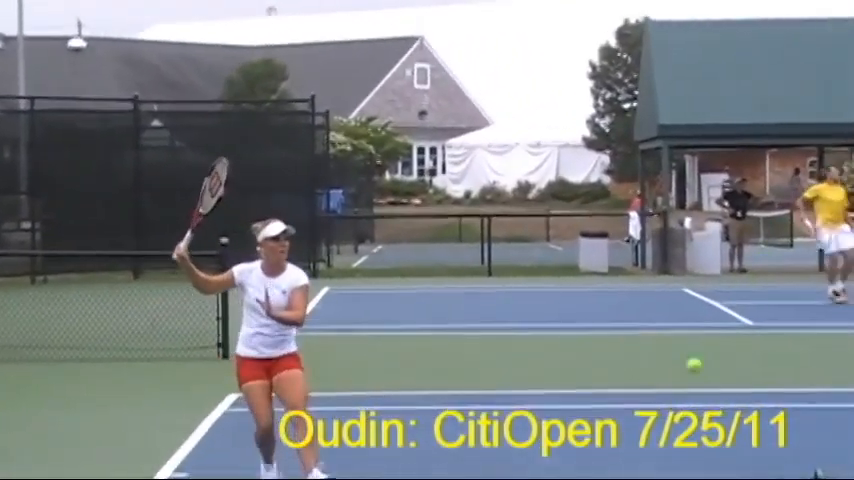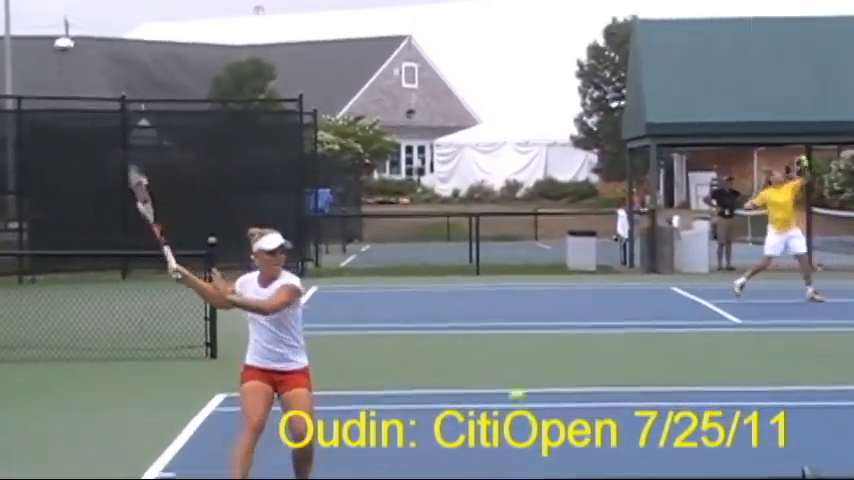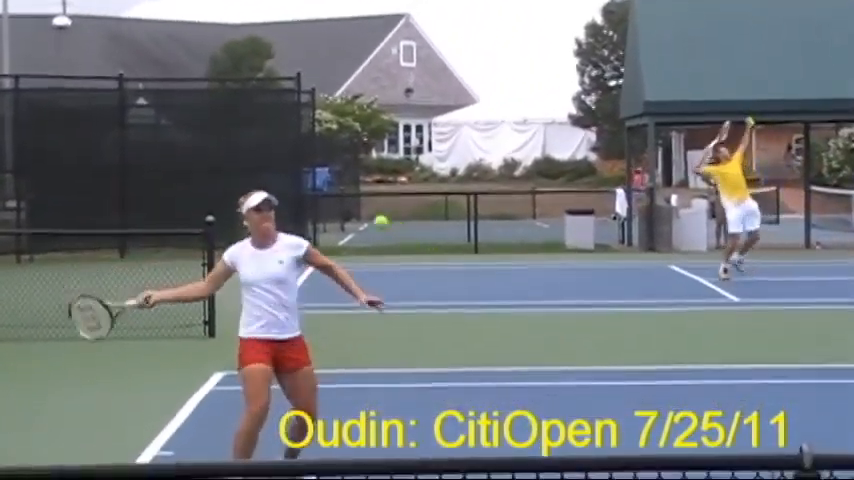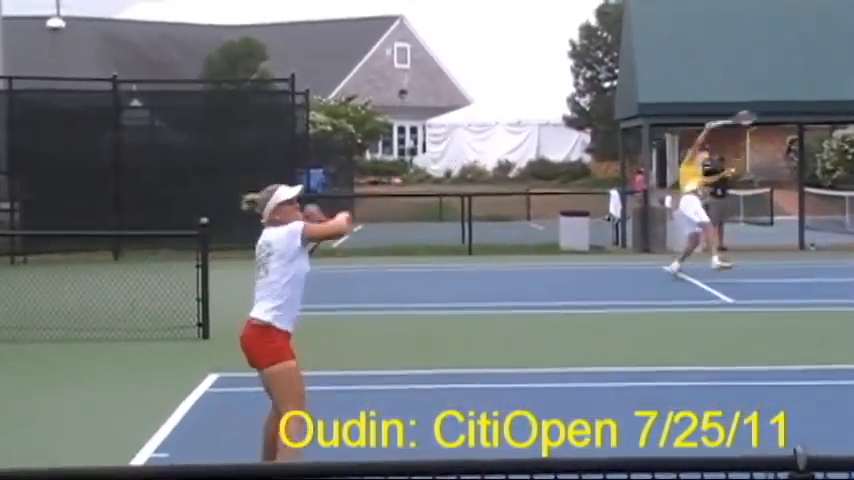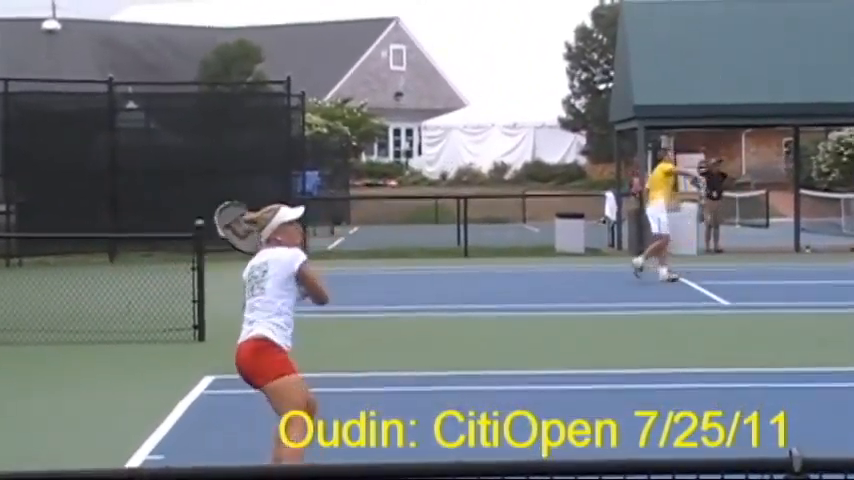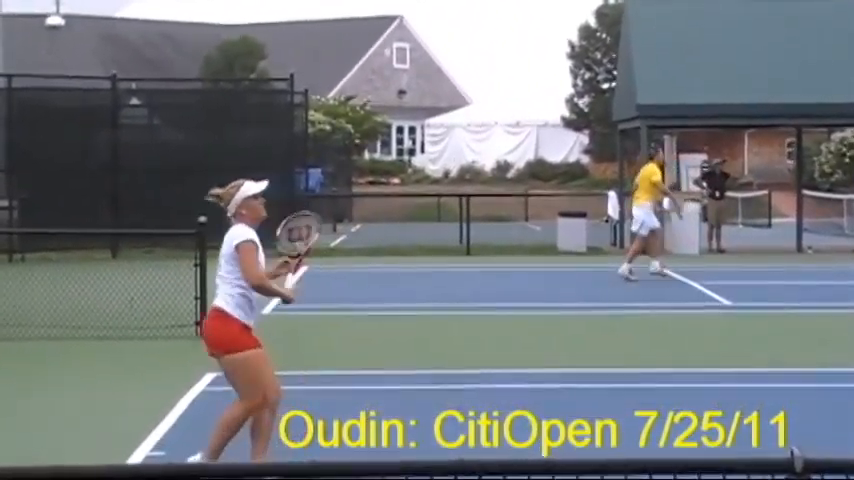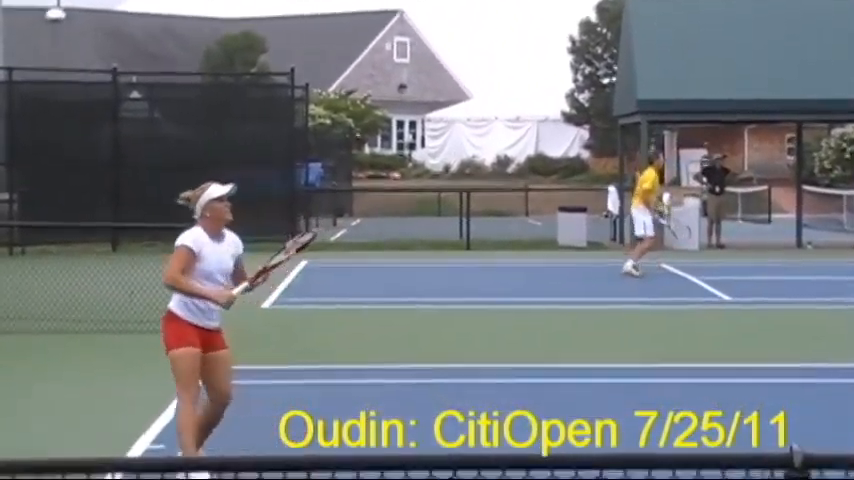
dt=0.3s
person 1, frame 1
left shoulder: (297, 277)
right shoulder: (245, 272)
left elbow: (299, 317)
right elbow: (207, 286)
left wrist: (274, 314)
right wrist: (186, 264)
left hip: (285, 357)
right hip: (250, 358)
left knee: (299, 411)
right knee: (265, 424)
person 1, frame 2
left shoulder: (290, 284)
right shoulder: (246, 281)
left elbow: (268, 307)
right elbow: (221, 299)
left wrist: (231, 294)
right wrist: (187, 277)
left hip: (293, 370)
right hip: (256, 369)
left knee: (301, 433)
right knee: (253, 426)
person 1, frame 3
left shoulder: (294, 245)
right shoulder: (237, 252)
left elbow: (332, 268)
right elbow: (205, 288)
left wrist: (360, 294)
right wrist: (160, 296)
left hip: (291, 341)
right hip: (254, 342)
left knee: (308, 414)
right knee: (256, 410)
person 1, frame 4
left shoulder: (271, 239)
right shoulder: (292, 232)
right elbow: (338, 229)
right wrist: (343, 216)
left hip: (259, 333)
right hip: (269, 336)
left knee: (283, 407)
right knee: (294, 416)
person 1, frame 5
left shoulder: (255, 265)
right shoulder: (292, 256)
right elbow: (321, 297)
right wrist: (303, 286)
left hip: (248, 352)
right hip: (266, 352)
left knee: (307, 407)
right knee: (301, 425)
person 1, frame 6
left shoulder: (242, 235)
right shoulder: (245, 235)
right elbow: (257, 281)
left wrist: (278, 270)
right wrist: (284, 292)
left hip: (239, 327)
right hip: (225, 326)
left knee: (271, 396)
right knee: (253, 400)
right ankle: (205, 463)
person 1, frame 7
left shoulder: (232, 241)
right shoulder: (192, 239)
left elbow: (239, 280)
right elbow: (171, 279)
left wrist: (256, 279)
right wrist: (213, 295)
left hip: (211, 327)
right hip: (182, 323)
left knee: (222, 396)
right knee: (190, 395)
left ankle: (191, 452)
person 2, frame 1
left shoulder: (842, 191)
right shoulder: (818, 188)
right elbow: (800, 201)
right wrist: (805, 217)
left hip: (841, 227)
right hip: (825, 229)
right knee: (833, 259)
left ankle: (840, 286)
right ankle: (832, 289)
person 2, frame 2
left shoulder: (790, 188)
right shoulder: (766, 193)
left elbow: (804, 181)
right elbow: (751, 204)
right wrist: (748, 204)
left hip: (791, 231)
right hip: (775, 233)
left knee: (804, 261)
right knee: (766, 262)
left ankle: (811, 291)
right ankle: (743, 280)
person 2, frame 3
left shoulder: (735, 161)
right shoulder: (715, 169)
left elbow: (744, 144)
right elbow: (697, 170)
left wrist: (749, 127)
left hip: (747, 203)
right hip: (733, 206)
left knee: (754, 237)
right knee: (734, 241)
left ankle: (738, 257)
right ankle: (725, 266)
person 2, frame 4
left shoulder: (696, 174)
right shoulder: (688, 163)
left elbow: (708, 181)
right elbow: (697, 143)
left wrist: (723, 174)
right wrist: (707, 129)
left hip: (691, 201)
right hip: (690, 201)
left knee: (694, 240)
right knee: (708, 228)
left ankle: (676, 265)
right ankle: (716, 260)
person 2, frame 5
left shoulder: (656, 172)
right shoulder: (665, 167)
left elbow: (647, 189)
right elbow: (680, 170)
right wrist: (694, 175)
left hip: (656, 208)
right hip: (658, 208)
left knee: (662, 240)
right knee: (663, 239)
left ankle: (664, 272)
right ankle: (640, 260)
person 2, frame 6
left shoulder: (646, 169)
right shoulder: (654, 170)
left elbow: (636, 186)
right elbow: (662, 188)
right wrist: (675, 201)
left hip: (645, 206)
right hip: (644, 207)
left knee: (655, 235)
right knee: (640, 240)
left ankle: (656, 265)
right ankle: (625, 268)
person 2, frame 7
left shoulder: (650, 173)
right shoulder: (651, 175)
right elbow: (644, 196)
left wrist: (655, 208)
right wrist: (652, 210)
left hip: (642, 210)
right hip: (641, 210)
left knee: (644, 240)
right knee: (649, 241)
left ankle: (631, 264)
right ankle: (630, 264)
